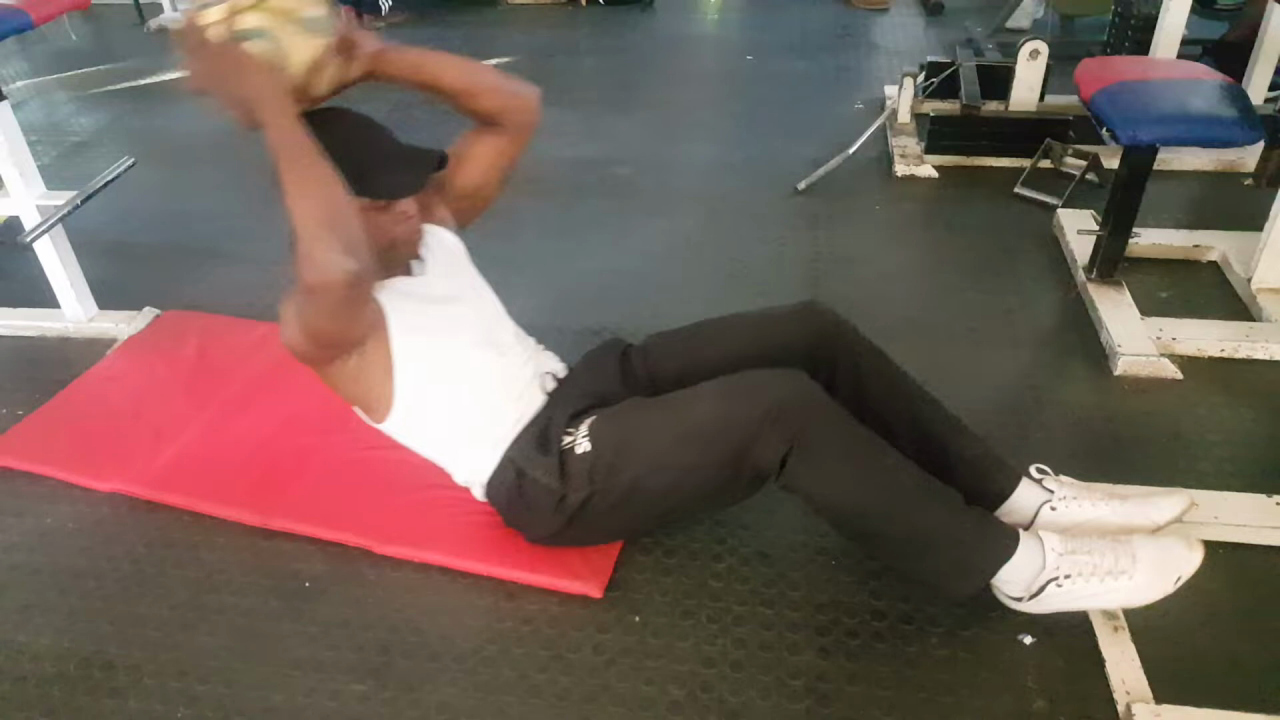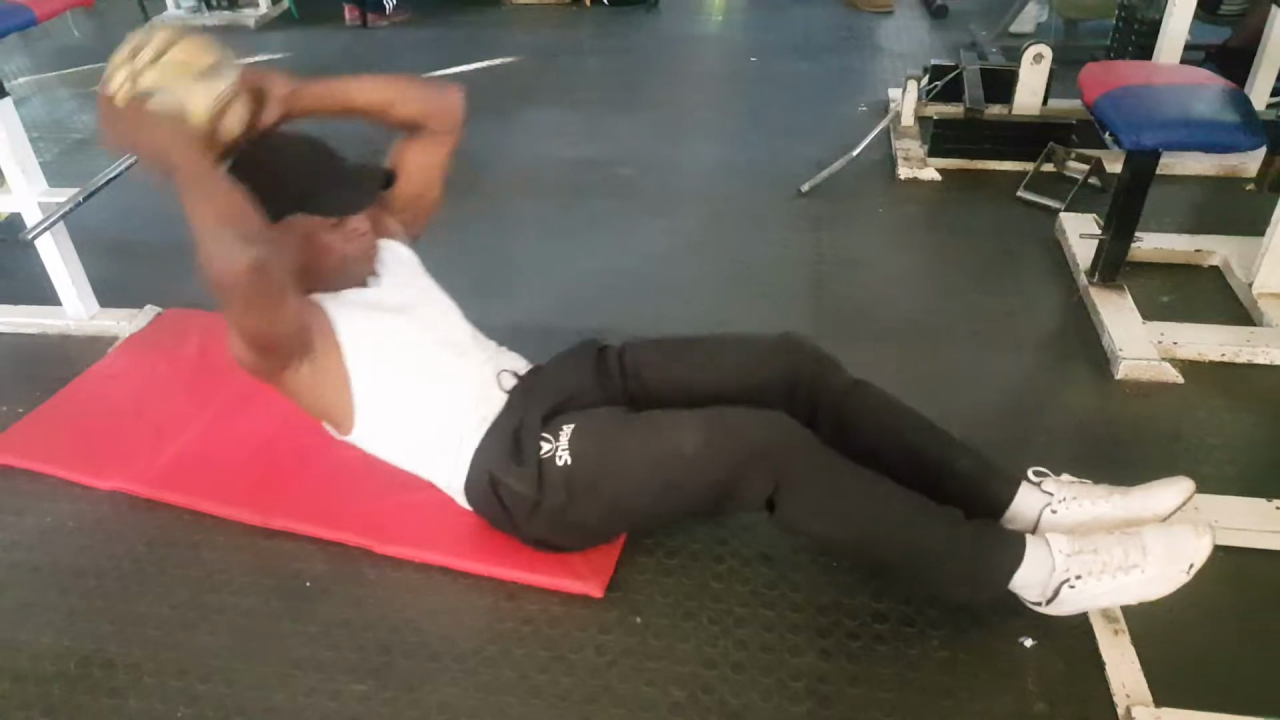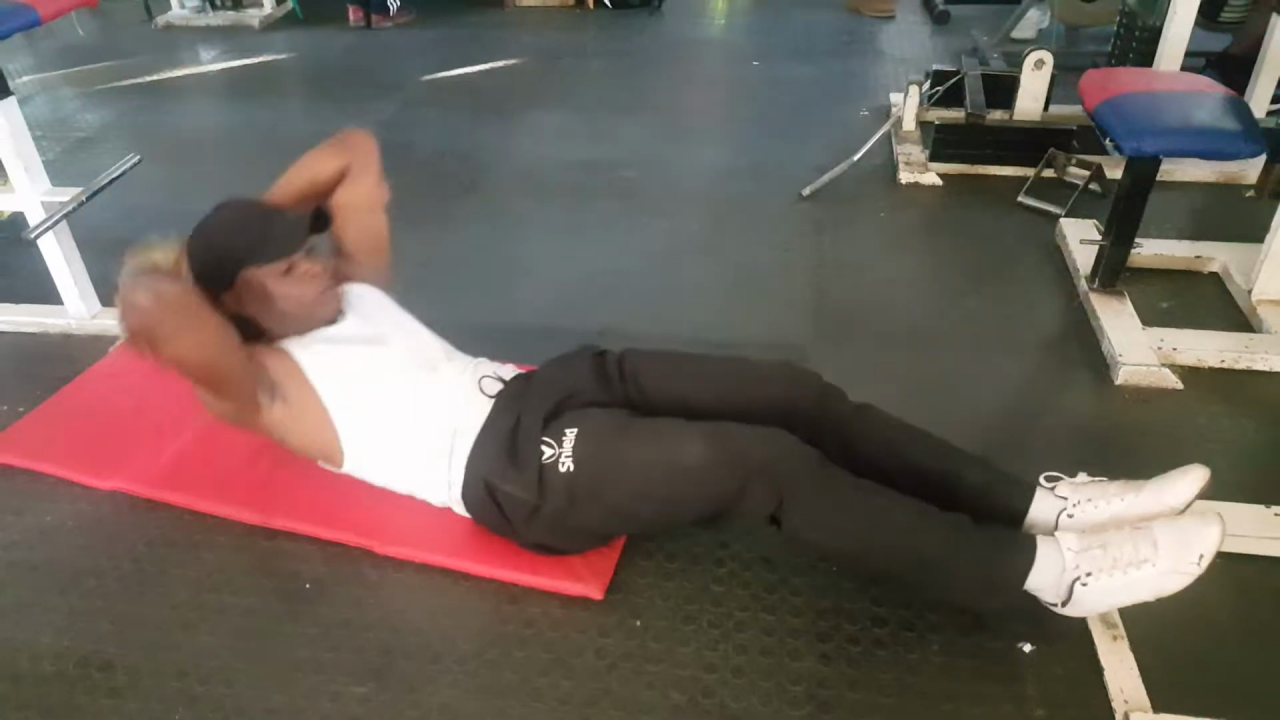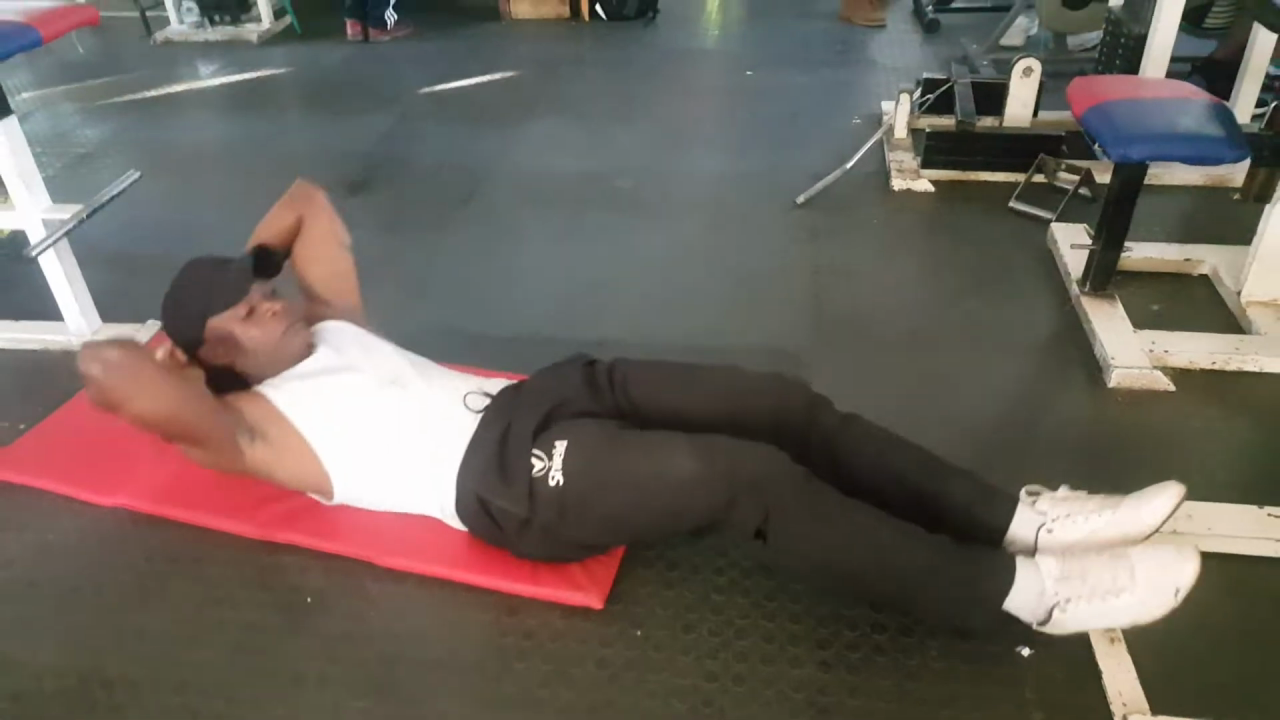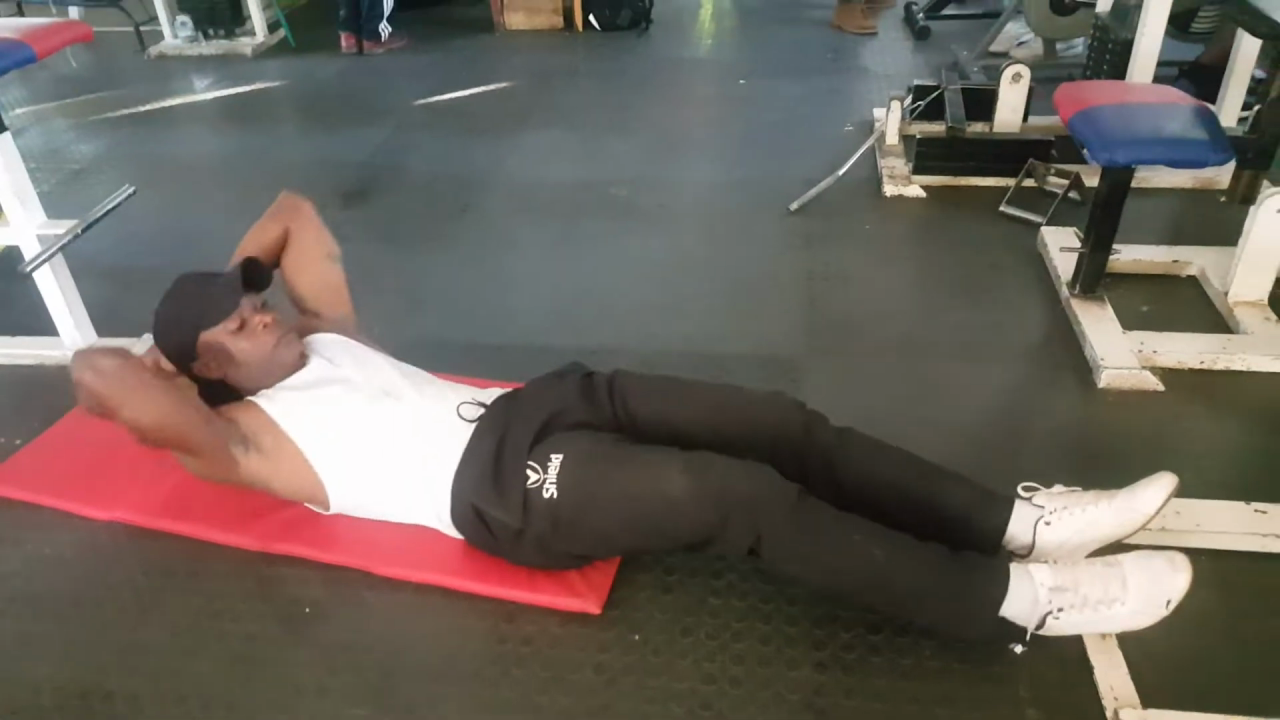
dt=0.2s
person 1, frame 1
left shoulder: (428, 227)
right shoulder: (326, 324)
left elbow: (519, 109)
right elbow: (337, 263)
left wrist: (383, 60)
right wrist: (277, 111)
left hip: (586, 388)
right hip: (548, 477)
left knee: (813, 331)
right knee: (782, 406)
left ankle: (1015, 496)
right ankle: (1015, 568)
person 1, frame 2
left shoulder: (382, 243)
right shoulder: (282, 339)
left elbow: (439, 108)
right elbow: (243, 263)
left wrist: (293, 100)
right wrist: (183, 156)
left hip: (562, 384)
right hip: (522, 469)
left knee: (794, 367)
right knee: (764, 448)
left ankle: (1024, 498)
right ankle: (1029, 570)
person 1, frame 3
left shoulder: (352, 288)
right shoulder: (262, 385)
left elbow: (356, 150)
right elbow: (151, 310)
left wrist: (261, 215)
right wrist: (175, 282)
left hip: (552, 389)
right hip: (519, 471)
left knee: (796, 393)
right knee: (767, 466)
left ankle: (1036, 504)
right ankle: (1039, 573)
person 1, frame 4
left shoulder: (332, 324)
right shoulder: (249, 427)
left elbow: (304, 199)
right elbow: (115, 375)
left wrist: (232, 278)
right wrist: (183, 343)
left hip: (540, 396)
right hip: (508, 480)
left knee: (788, 406)
right knee: (754, 480)
left ankle: (1023, 516)
right ankle: (1020, 590)
person 1, frame 5
left shoulder: (319, 335)
right shoulder: (232, 440)
left elbow: (291, 218)
right elbow: (123, 393)
left wrist: (224, 283)
right wrist: (107, 360)
left hip: (533, 409)
right hip: (501, 495)
left knee: (786, 424)
right knee: (746, 498)
left ankle: (1017, 519)
right ankle: (1013, 597)
